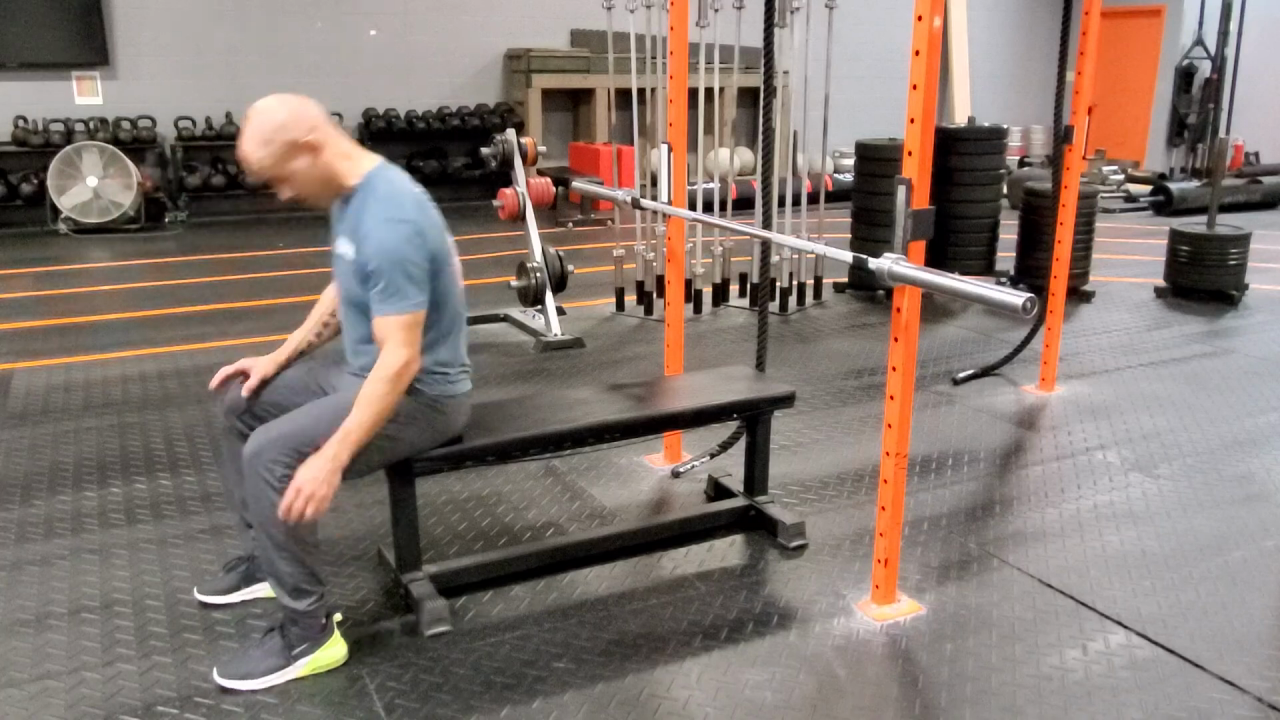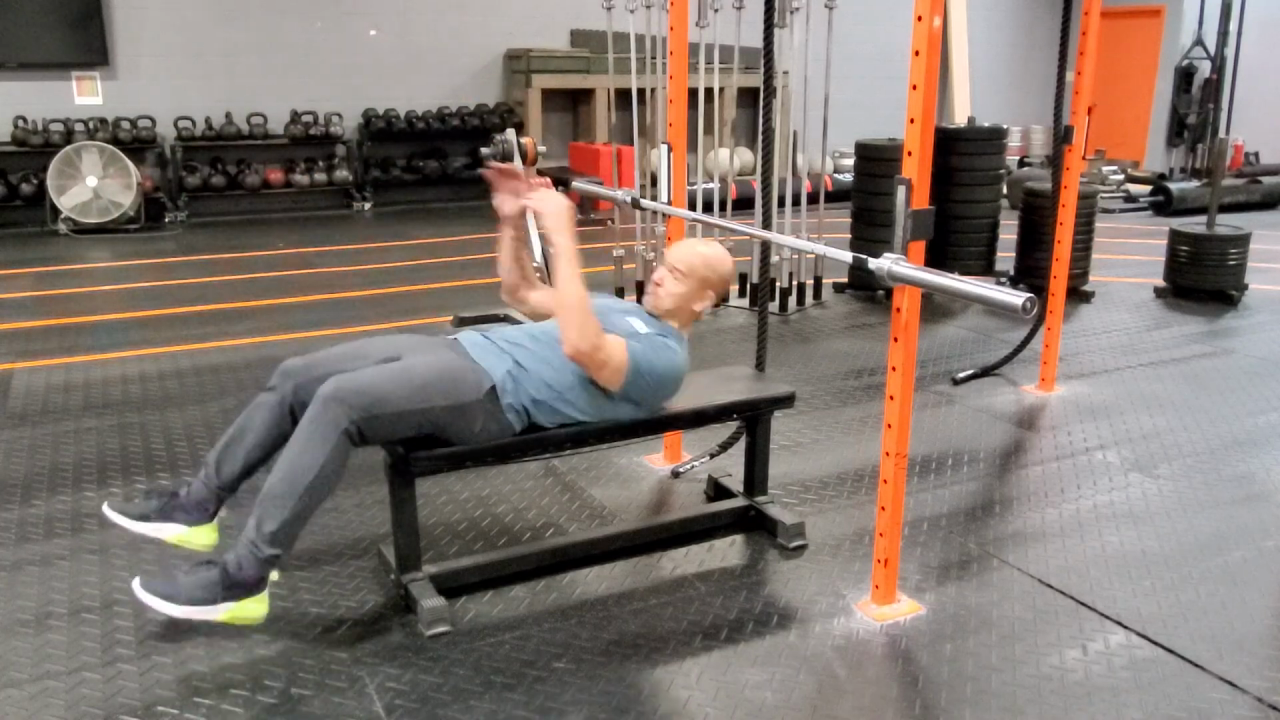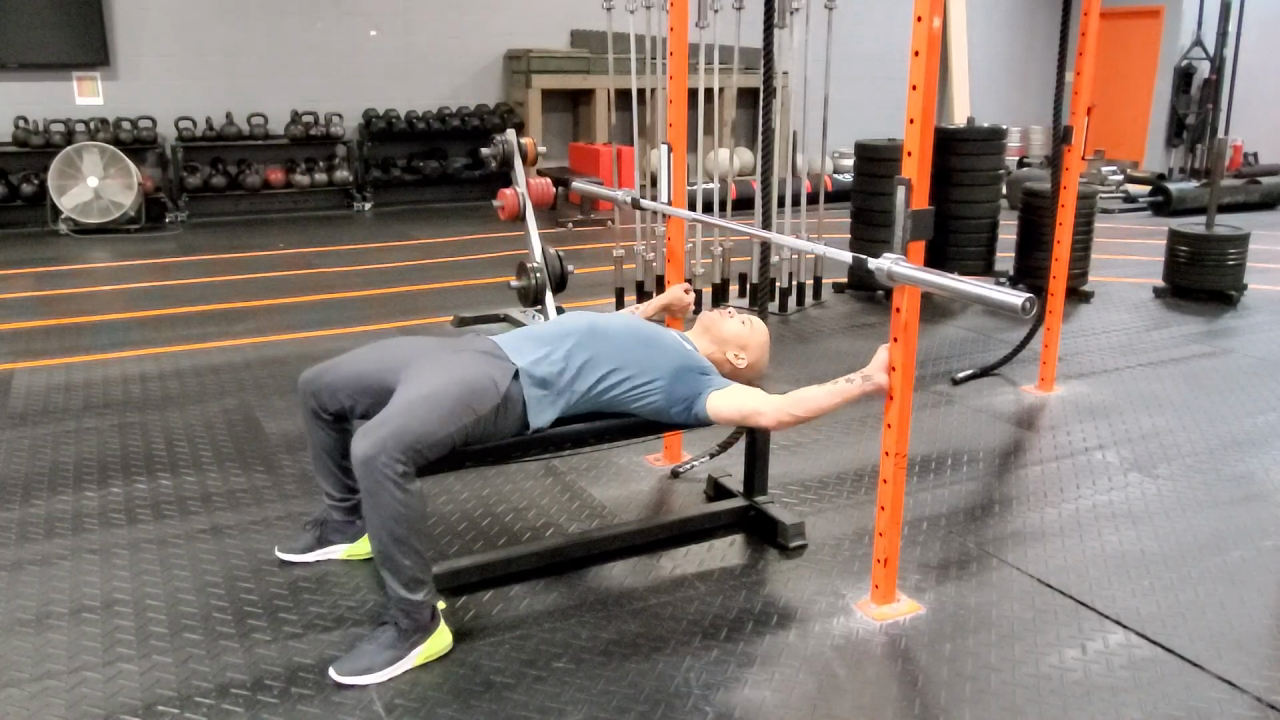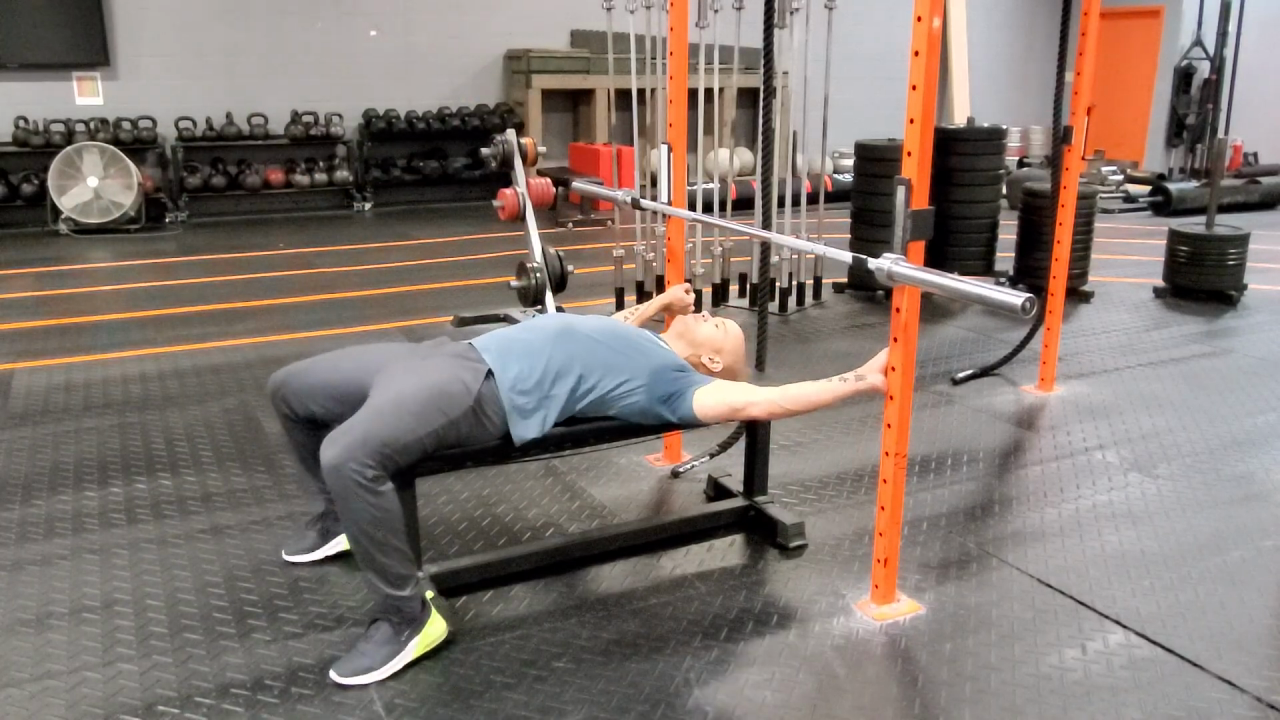
dt=1s
person 1, frame 1
left shoulder: (391, 219)
right shoulder: (356, 193)
left elbow: (401, 364)
left wrist: (332, 460)
right wrist: (281, 356)
left hip: (421, 395)
left knee: (269, 454)
right knee: (240, 405)
left ankle: (308, 632)
right ankle: (267, 554)
person 1, frame 2
left shoulder: (663, 364)
right shoulder: (619, 308)
left elbow: (579, 348)
right elbow: (520, 302)
left wrist: (557, 233)
right wrist: (509, 220)
left hip: (487, 392)
right hip: (459, 350)
left knee: (337, 399)
right knee: (295, 378)
left ankle: (242, 575)
right ankle: (196, 507)
person 1, frame 3
left shoulder: (695, 380)
right shoulder: (660, 341)
left elbow: (771, 410)
left wrist: (869, 379)
right wrist: (661, 302)
left hip: (507, 388)
right hip: (475, 348)
left knee: (379, 450)
right knee: (319, 389)
left ankle: (417, 623)
right ankle: (348, 522)
person 1, frame 4
left shoulder: (675, 383)
right shoulder: (648, 346)
left elbow: (760, 401)
left wrist: (864, 379)
right wrist: (661, 301)
left hip: (483, 393)
left knee: (349, 456)
right knee: (290, 391)
left ankle: (408, 615)
right ankle: (344, 516)
